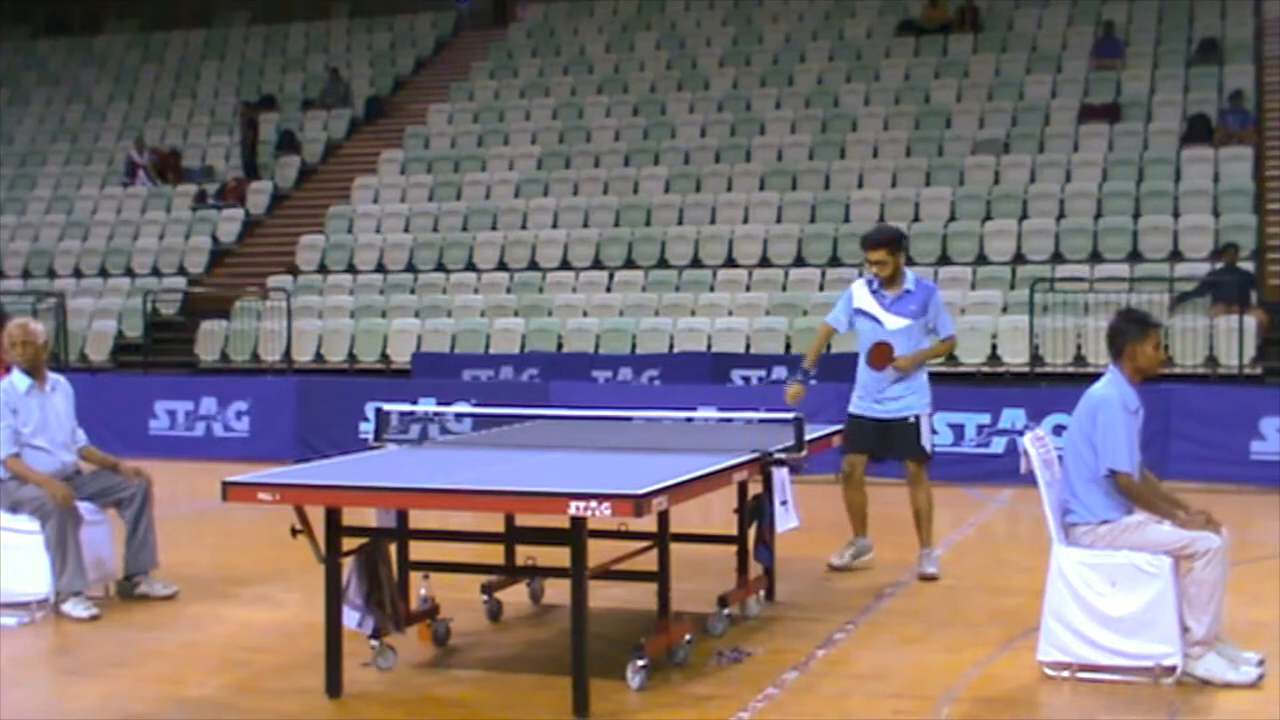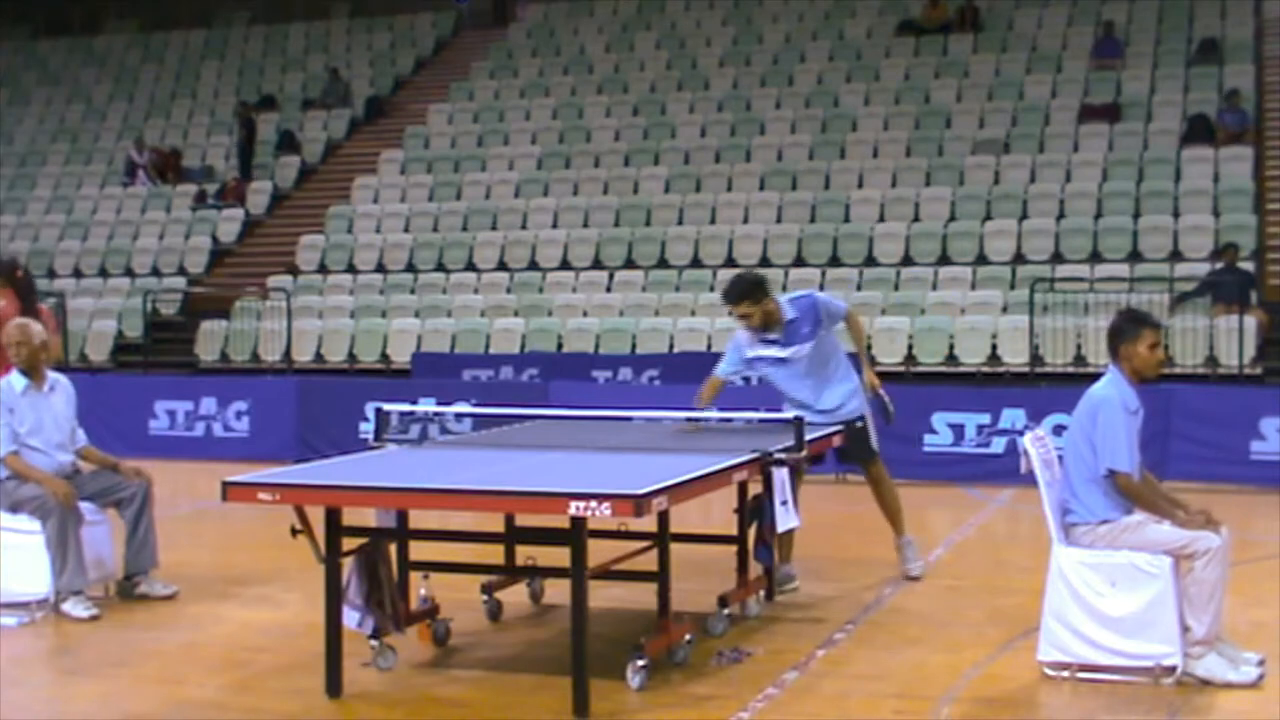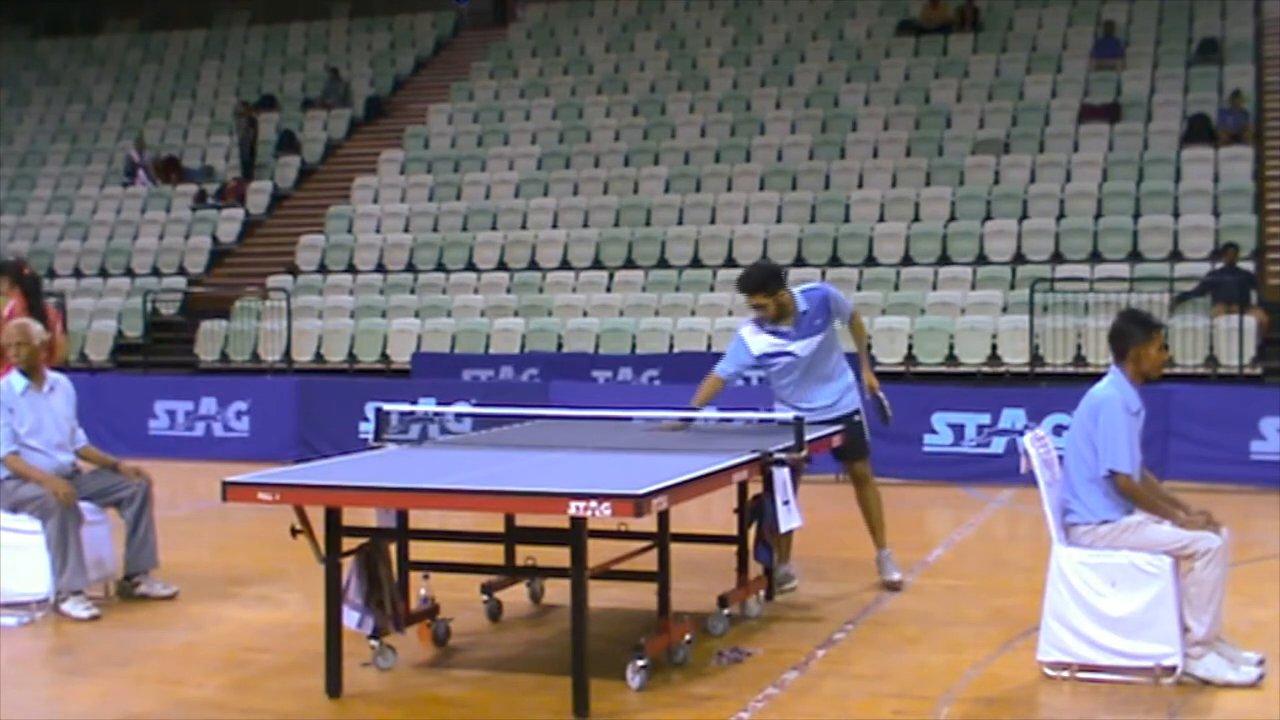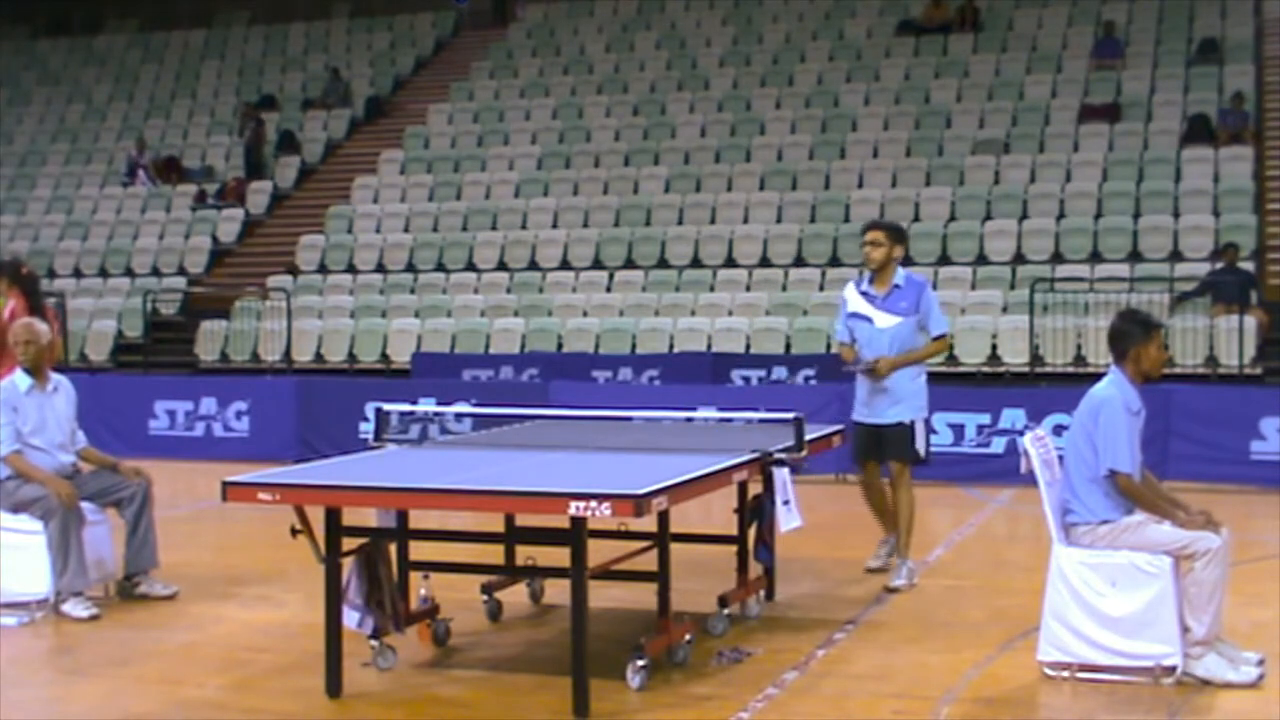
dt=0.7s
person 1, frame 1
left shoulder: (1124, 397)
right shoulder: (1110, 399)
left elbow: (1138, 472)
right elbow: (1124, 481)
left wrist: (1185, 509)
right wrist: (1179, 518)
left hip: (1117, 513)
right hip: (1099, 524)
left knee: (1214, 533)
right knee: (1206, 543)
left ankle: (1206, 638)
right ankle: (1197, 651)
person 1, frame 2
left shoulder: (1123, 397)
right shoulder: (1109, 399)
left elbow: (1137, 472)
right elbow: (1124, 481)
left wrist: (1184, 509)
right wrist: (1179, 518)
left hip: (1116, 514)
right hip: (1099, 524)
left knee: (1215, 533)
right knee: (1206, 543)
left ankle: (1206, 638)
right ankle: (1197, 651)
person 1, frame 3
left shoulder: (1124, 397)
right shoulder: (1111, 400)
left elbow: (1137, 472)
right elbow: (1123, 481)
left wrist: (1185, 509)
right wrist: (1179, 518)
left hip: (1116, 514)
right hip: (1099, 524)
left knee: (1214, 533)
right knee: (1206, 543)
left ankle: (1206, 638)
right ankle: (1196, 651)
person 1, frame 4
left shoulder: (1124, 397)
right shoulder: (1111, 400)
left elbow: (1138, 472)
right elbow: (1124, 482)
left wrist: (1186, 510)
right wrist: (1179, 519)
left hip: (1116, 514)
right hip: (1099, 524)
left knee: (1214, 534)
right knee: (1206, 544)
left ankle: (1206, 637)
right ankle: (1197, 651)
person 2, frame 1
left shoulder: (926, 294)
right shoulder: (856, 292)
left elbow: (948, 341)
right elbow: (825, 331)
left wrist: (913, 359)
right wrist: (803, 374)
left hip: (909, 402)
right hip: (864, 403)
left knee: (916, 474)
right knee: (851, 471)
left ankle: (926, 553)
right ankle: (861, 542)
person 2, frame 2
left shoulder: (812, 305)
right shoulder: (745, 341)
left elbow: (850, 316)
right elbow: (716, 379)
left wrist: (866, 367)
right wrist: (698, 413)
left hip: (846, 404)
right hip: (800, 415)
left knee: (875, 473)
left ankle: (903, 543)
right ankle: (784, 567)
person 2, frame 3
left shoulder: (822, 297)
right shoulder: (749, 335)
left elbow: (853, 318)
right elbow: (718, 377)
left wrist: (866, 367)
left hip: (840, 403)
right hip: (791, 412)
left knee: (862, 475)
left ankle: (884, 556)
right ankle: (784, 567)
person 2, frame 4
left shoulder: (918, 290)
right shoulder: (852, 293)
left elbow: (941, 341)
right elbow: (844, 345)
left wrist: (898, 363)
right wrist: (859, 363)
left hip: (905, 403)
right hip: (867, 404)
left knee: (899, 475)
right knee: (868, 476)
left ankle: (904, 562)
right ankle: (891, 538)
person 3, frame 1
left shoulder: (62, 387)
left wrist: (118, 465)
right wrist: (46, 482)
left hip: (70, 477)
left knee: (136, 486)
right knee: (58, 506)
left ankle: (136, 577)
right ankle: (68, 594)
person 3, frame 2
left shoulder: (63, 386)
left wrist: (117, 465)
right wrist: (48, 480)
left hip: (68, 476)
left knee: (135, 486)
right knee: (60, 503)
left ankle: (136, 577)
right ankle: (69, 594)
person 3, frame 3
left shoulder: (63, 385)
left wrist: (117, 464)
right wrist: (47, 479)
left hip: (69, 476)
left knee: (136, 485)
right knee: (60, 502)
left ankle: (136, 577)
right ankle: (68, 594)
person 3, frame 4
left shoulder: (64, 387)
left wrist: (118, 465)
right wrist: (50, 480)
left hip: (69, 476)
left knee: (136, 486)
right knee: (61, 503)
left ankle: (135, 577)
right ankle: (69, 594)
